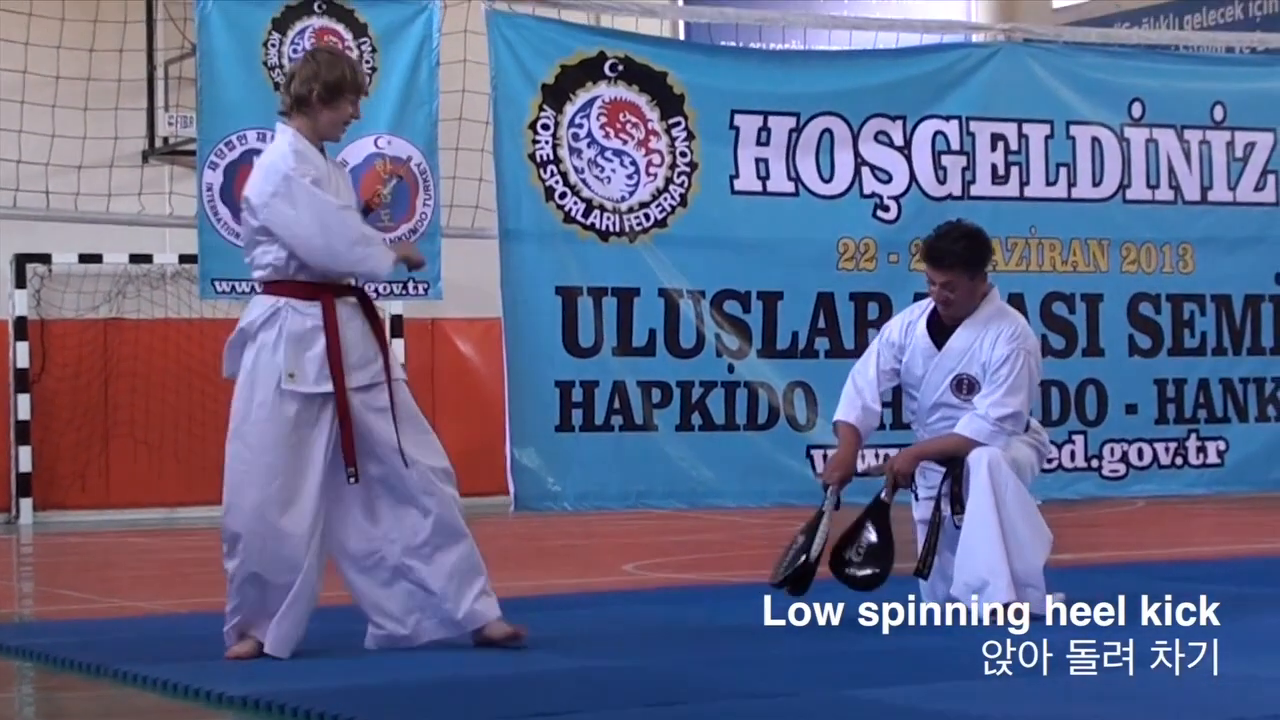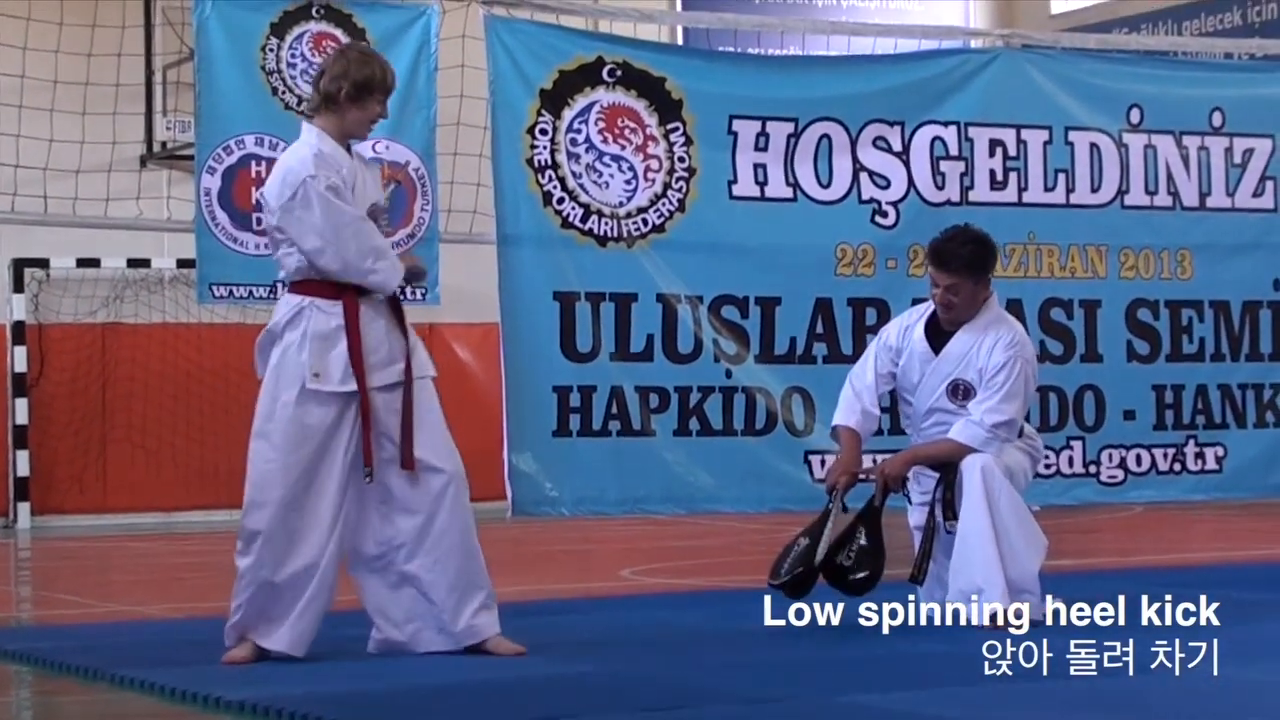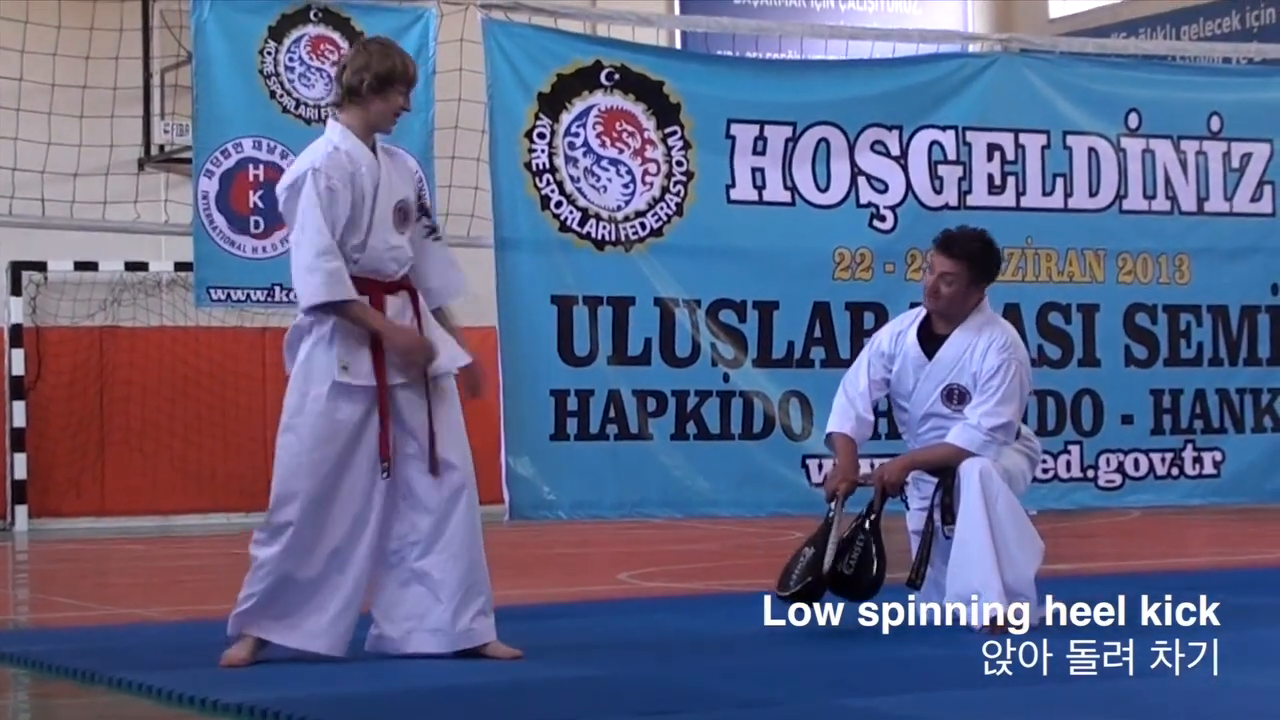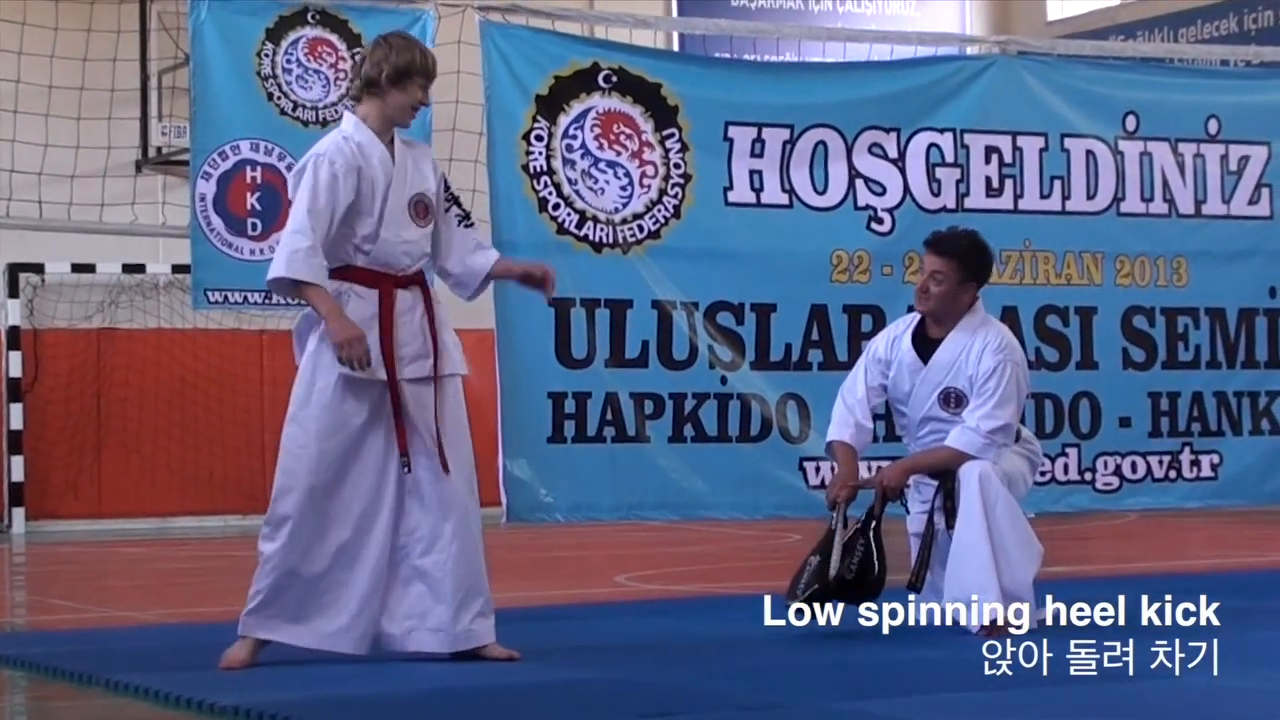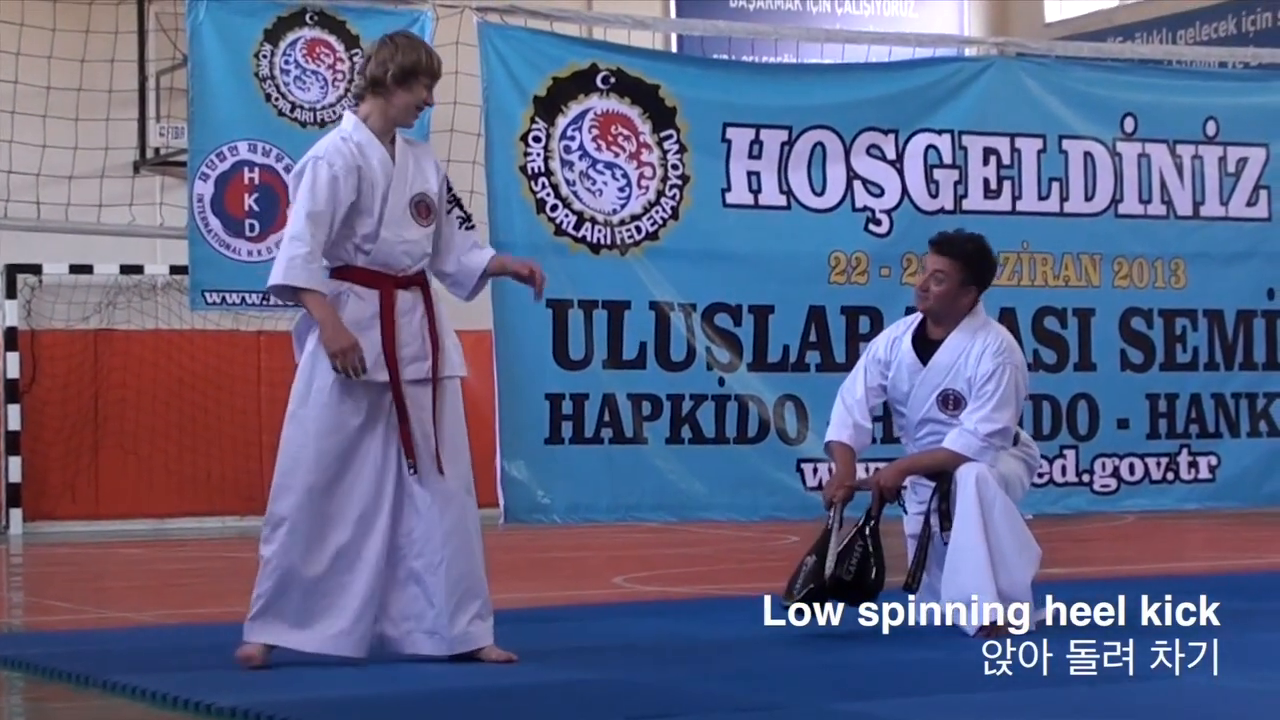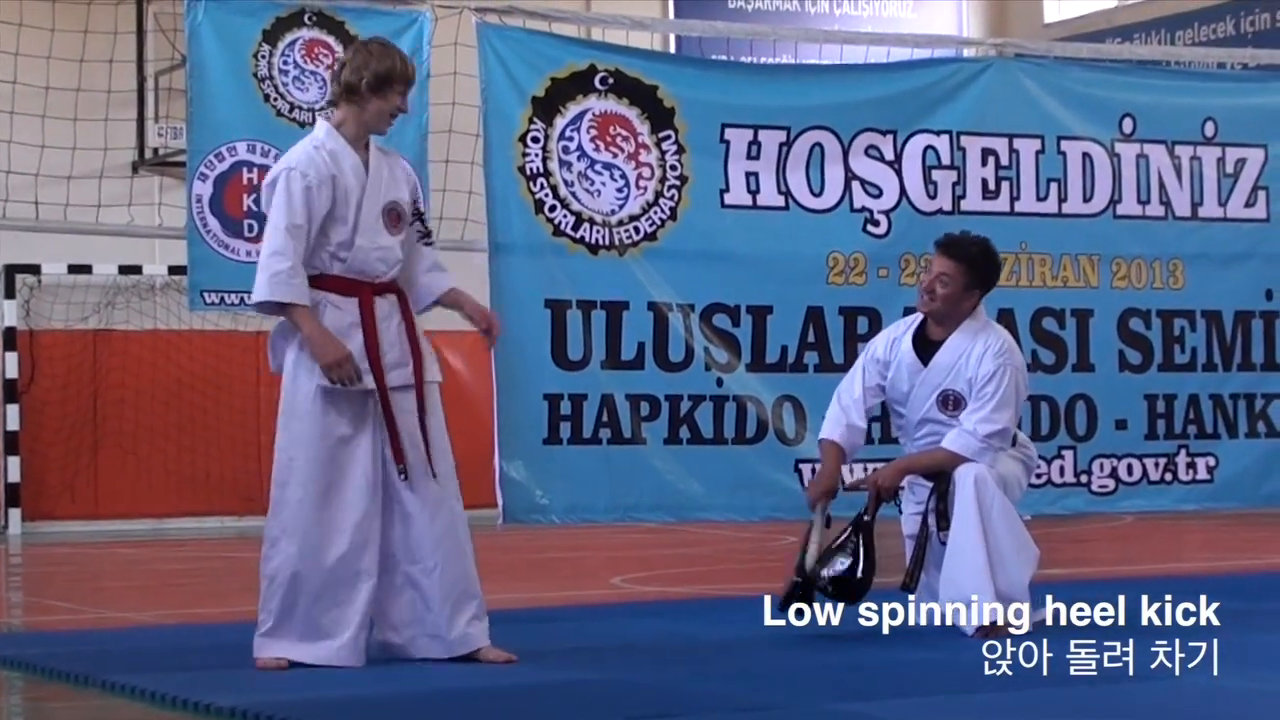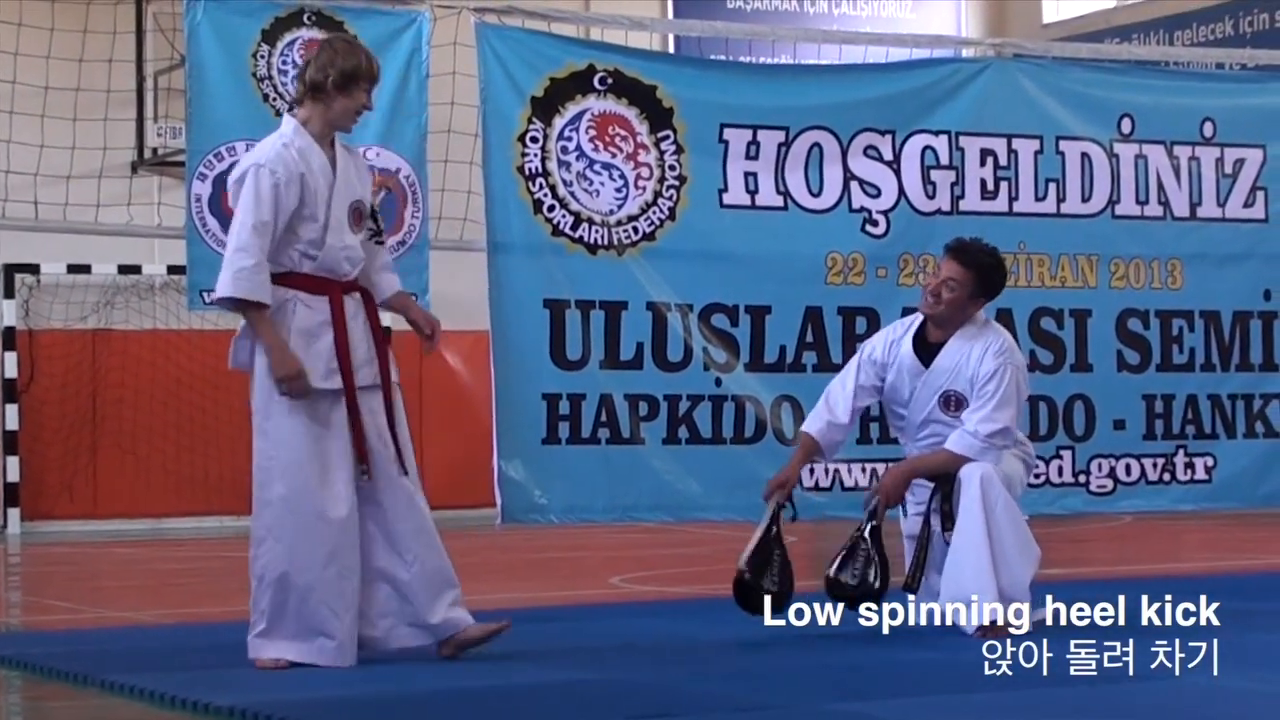
dt=0.2s
person 1, frame 1
left shoulder: (324, 167)
right shoulder: (281, 171)
right elbow: (347, 249)
right wrist: (400, 254)
left hip: (347, 336)
right hip: (290, 344)
left knee: (418, 475)
right knee: (264, 497)
left ankle: (469, 612)
right ankle: (255, 626)
person 1, frame 2
left shoulder: (358, 167)
right shoulder: (302, 170)
right elbow: (361, 262)
right wrist: (402, 268)
left hip: (378, 338)
right hip: (317, 340)
left knee: (428, 479)
right knee: (283, 494)
left ankle: (463, 623)
right ankle: (256, 630)
person 1, frame 3
left shoulder: (398, 165)
right shoulder: (324, 165)
right elbow: (317, 268)
left wrist: (448, 336)
right wrist: (383, 329)
left hip: (408, 332)
right hip: (345, 340)
left knee: (441, 481)
right knee: (309, 490)
left ankle: (459, 626)
right ankle: (257, 626)
person 1, frame 4
left shoulder: (421, 160)
right shoulder: (337, 156)
left elbow: (451, 244)
right elbow: (300, 248)
left wrist: (513, 269)
right wrist: (335, 318)
left hip: (417, 329)
right hip: (352, 328)
left knee: (443, 483)
right knee: (313, 485)
left ankle: (457, 626)
right ankle: (263, 627)
person 1, frame 5
left shoulder: (423, 160)
right shoulder: (337, 155)
left elbow: (450, 241)
right elbow: (300, 249)
left wrist: (507, 267)
right wrist: (331, 324)
left hip: (417, 328)
right hip: (351, 328)
left knee: (439, 484)
right knee: (315, 486)
left ankle: (455, 629)
right ankle: (274, 627)
person 1, frame 6
left shoulder: (394, 167)
right shoulder: (308, 163)
right elbow: (280, 264)
left wrist: (465, 305)
right wrist: (320, 339)
left hip: (393, 337)
right hip: (329, 335)
left knee: (425, 488)
right knee: (312, 496)
left ankle: (456, 631)
right ankle: (291, 638)
person 1, frame 7
left shoulder: (353, 165)
right shoulder: (275, 161)
right elbow: (245, 264)
left wrist: (409, 309)
right wrist: (274, 347)
left hip: (355, 335)
right hip: (295, 335)
left knee: (390, 485)
right knee: (296, 493)
left ankle: (439, 620)
right ankle: (285, 637)
person 2, frame 1
left shoulder: (1010, 335)
right shoulder: (908, 323)
left elbow: (995, 425)
right elbow: (863, 387)
left wrist: (916, 452)
right wrist: (848, 449)
left hip: (1005, 449)
right hip: (937, 470)
left knee: (983, 463)
right knee: (943, 598)
left ankle: (1013, 594)
person 2, frame 2
left shoulder: (1007, 342)
right shoulder: (906, 327)
left elbow: (988, 430)
right elbow: (860, 391)
left wrist: (908, 456)
right wrist: (850, 454)
left hip: (998, 454)
right hip: (931, 474)
left knee: (977, 469)
right knee: (940, 602)
left ankle: (1006, 599)
person 2, frame 3
left shoulder: (1000, 344)
right shoulder: (898, 333)
left elbow: (985, 435)
right elbow: (853, 396)
left wrist: (906, 462)
right wrist: (846, 460)
left hip: (997, 457)
right hip: (929, 478)
left knee: (975, 473)
right knee: (939, 606)
left ankle: (1003, 603)
person 2, frame 4
left shoulder: (995, 347)
right shoulder: (894, 339)
left elbow: (984, 437)
right elbow: (852, 405)
left wrist: (906, 466)
right wrist: (847, 468)
left hip: (997, 460)
right hip: (930, 480)
left knee: (975, 476)
right knee: (938, 608)
left ankle: (1001, 604)
person 2, frame 5
left shoulder: (995, 349)
right shoulder: (895, 339)
left elbow: (981, 440)
right elbow: (852, 406)
left wrist: (902, 467)
right wrist: (844, 469)
left hip: (994, 462)
right hip: (926, 484)
left knee: (972, 479)
left ankle: (999, 604)
person 2, frame 6
left shoulder: (994, 349)
right shoulder: (893, 339)
left elbow: (980, 441)
right elbow: (849, 405)
left wrist: (898, 467)
right wrist: (830, 467)
left hip: (990, 464)
right hip: (922, 485)
left knee: (972, 478)
left ankle: (1000, 607)
person 2, frame 7
left shoulder: (995, 350)
right shoulder: (892, 341)
left elbow: (983, 440)
right elbow: (837, 405)
left wrist: (903, 470)
right wrist: (794, 465)
left hip: (987, 465)
right hip: (922, 484)
left knee: (979, 478)
left ankle: (997, 606)
